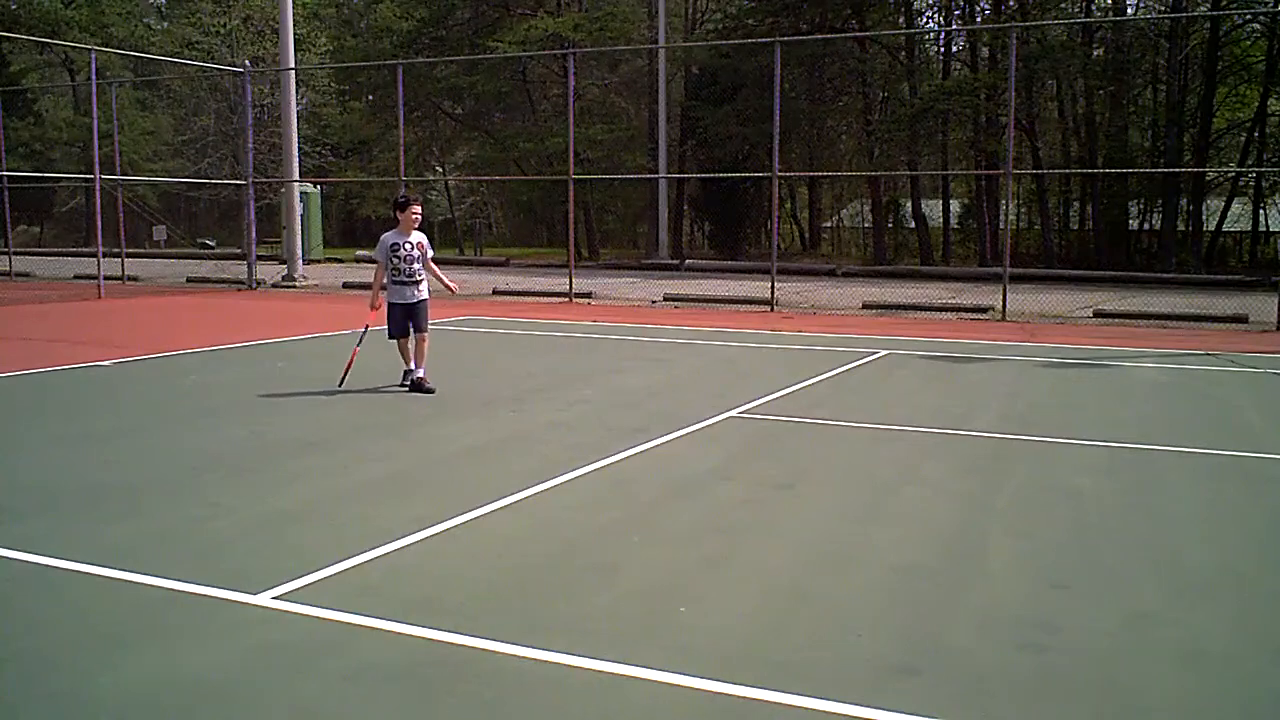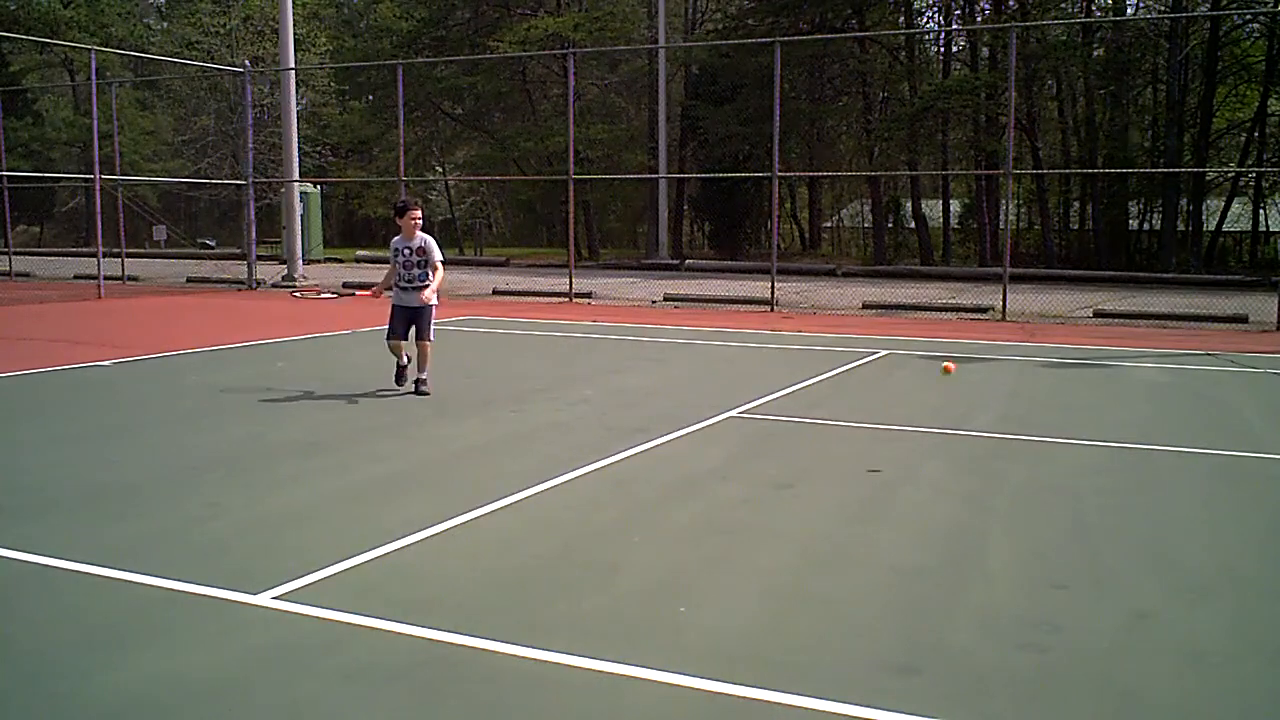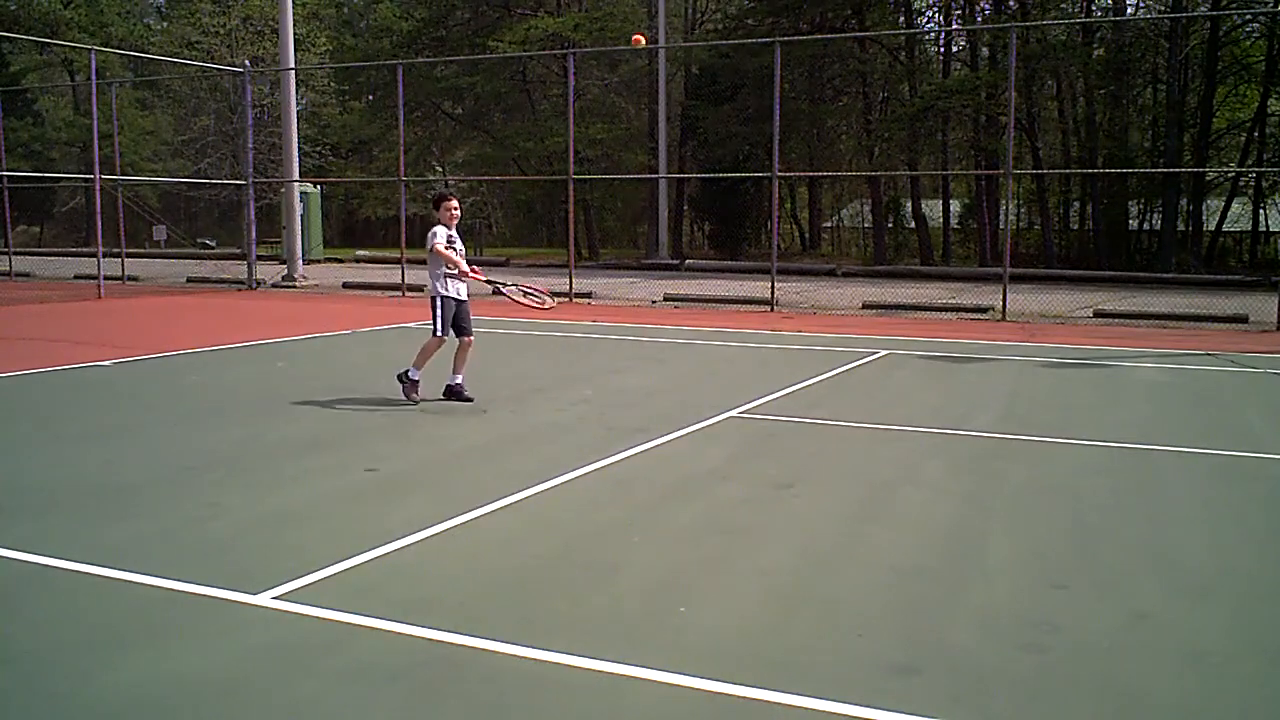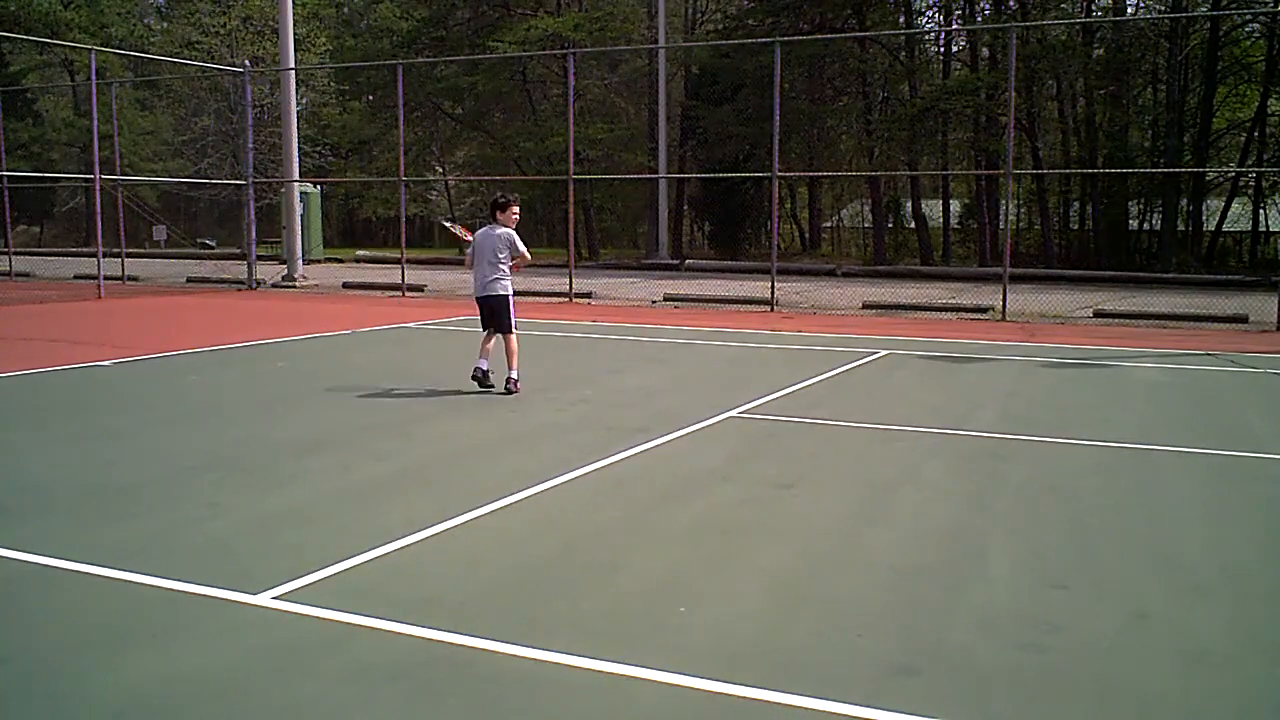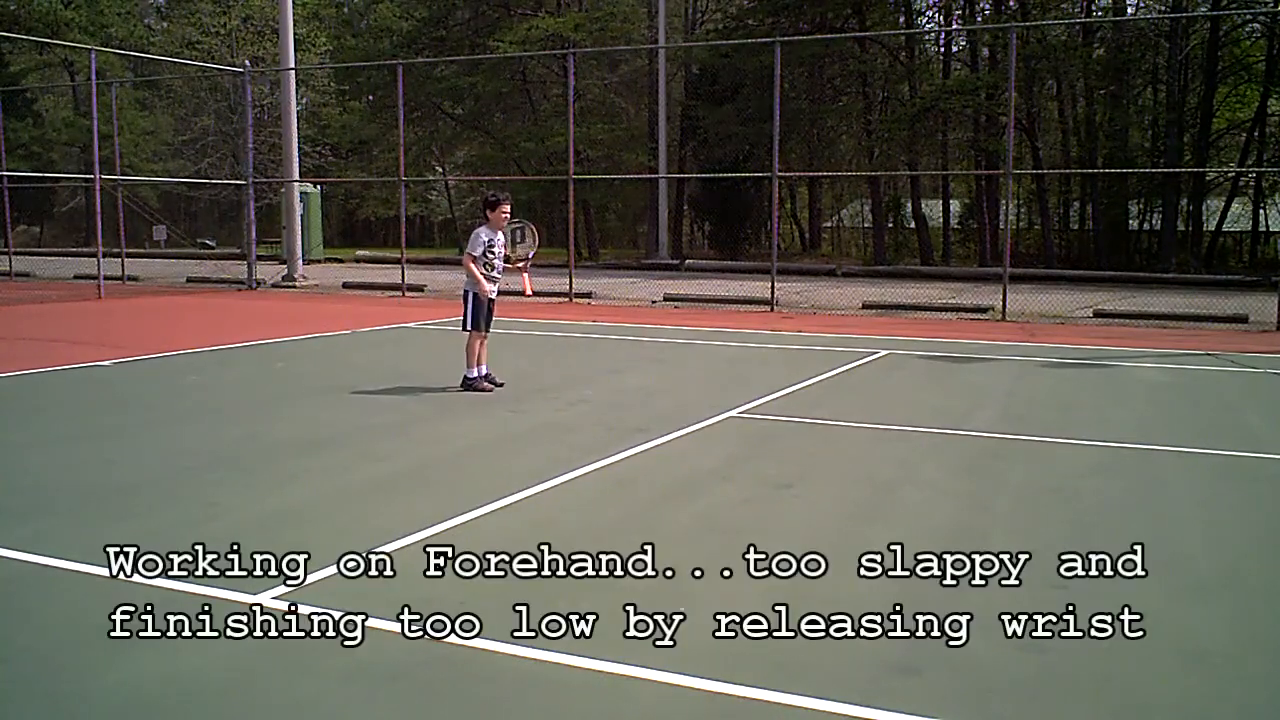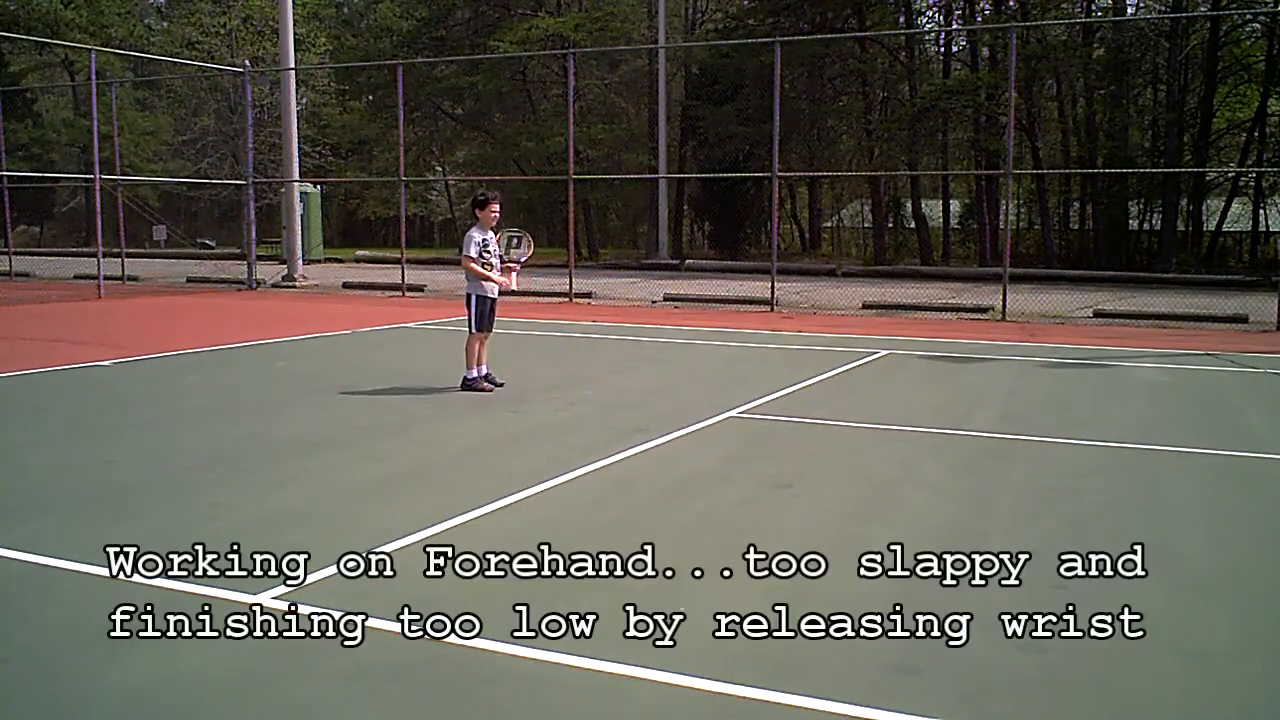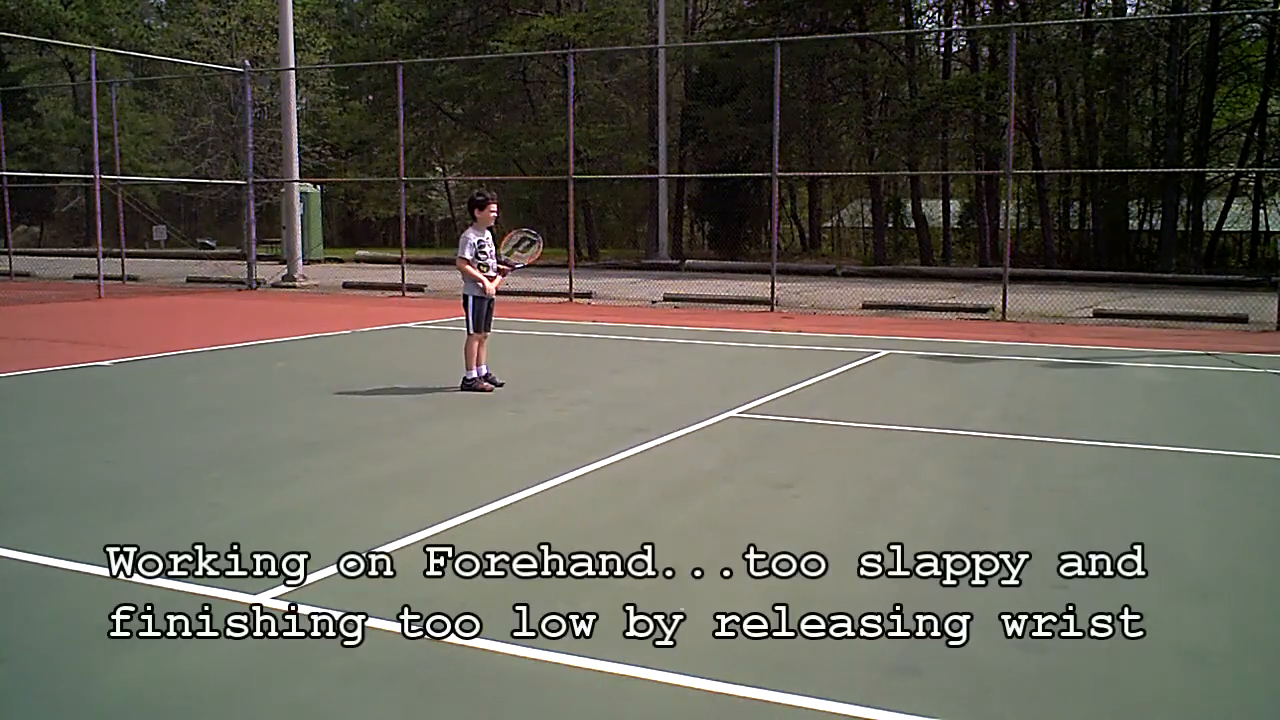
dt=0.7s
person 1, frame 1
left shoulder: (421, 238)
right shoulder: (387, 239)
right elbow: (381, 269)
left wrist: (445, 281)
right wrist: (375, 295)
left hip: (418, 295)
right hip: (396, 297)
left knee: (422, 336)
right knee: (401, 338)
left ankle: (419, 377)
right ankle: (410, 369)
person 1, frame 2
left shoulder: (427, 241)
right shoulder: (396, 243)
left elbow: (439, 269)
left wrist: (432, 289)
right wrist: (381, 287)
left hip: (424, 301)
right hip: (401, 300)
left knee: (423, 342)
right knee: (393, 341)
left ankle: (422, 378)
right ankle: (402, 361)
person 1, frame 3
left shoulder: (454, 235)
right shoulder: (438, 232)
right elbow: (439, 250)
left wrist: (461, 268)
right wrist: (460, 265)
left hip: (460, 294)
right hip: (443, 292)
left knee: (467, 340)
right knee: (439, 337)
left ankle: (455, 384)
right ankle: (410, 376)
person 1, frame 4
left shoulder: (478, 235)
right shoulder: (508, 234)
left elbow: (468, 263)
right elbow: (526, 257)
right wrist: (515, 264)
left hip: (481, 291)
right hip: (501, 290)
left knee: (492, 331)
right knee: (509, 334)
left ankle: (481, 369)
right ankle: (512, 379)
person 1, frame 5
left shoulder: (500, 236)
right shoulder: (480, 234)
right elbow: (467, 260)
right wrist: (481, 281)
left hip: (490, 292)
right hip: (477, 291)
left knee: (483, 334)
right knee: (476, 333)
left ankle: (483, 373)
right ankle: (471, 377)
person 1, frame 6
left shoulder: (491, 235)
right shoulder: (473, 235)
right elbow: (467, 263)
left wrist: (505, 268)
right wrist: (492, 276)
left hip: (491, 292)
right hip: (478, 292)
left knee: (485, 334)
right knee: (476, 334)
left ankle: (483, 373)
right ankle: (470, 377)
person 1, frame 7
left shoulder: (488, 234)
right shoulder: (469, 236)
right elbow: (461, 264)
left wrist: (498, 276)
right wrist: (484, 281)
left hip: (488, 292)
right hip: (475, 293)
left knee: (483, 334)
right knee: (474, 334)
left ankle: (482, 372)
right ankle: (470, 378)
